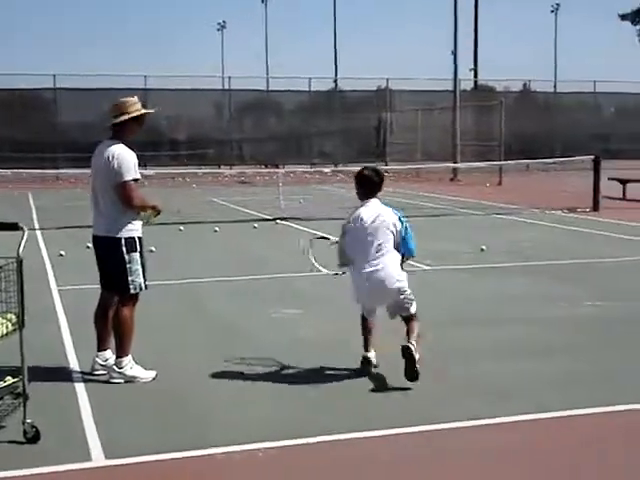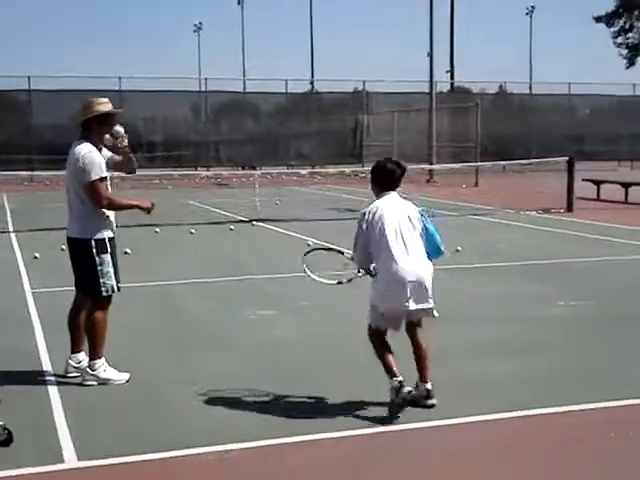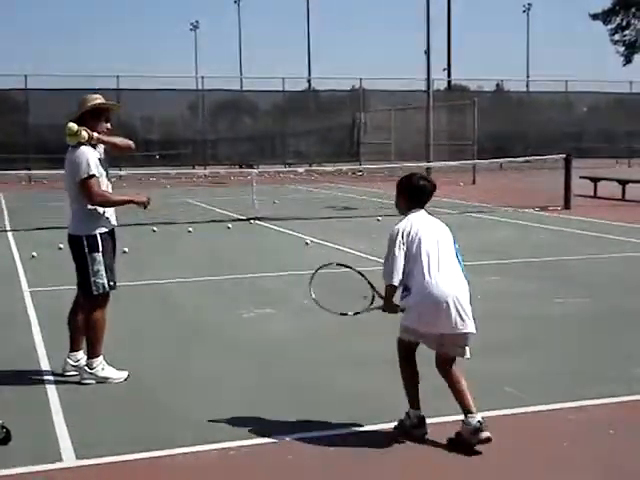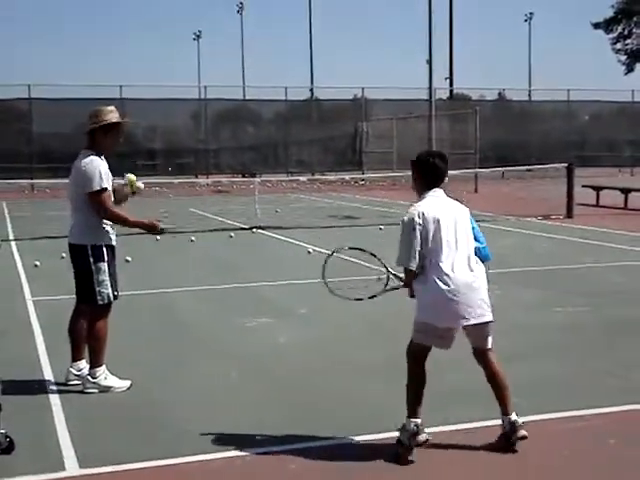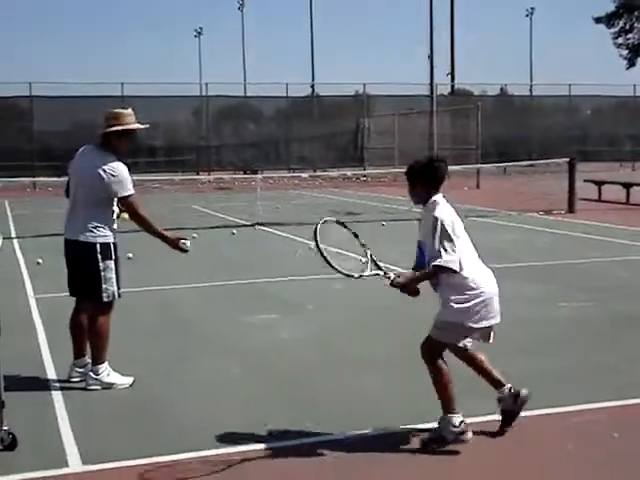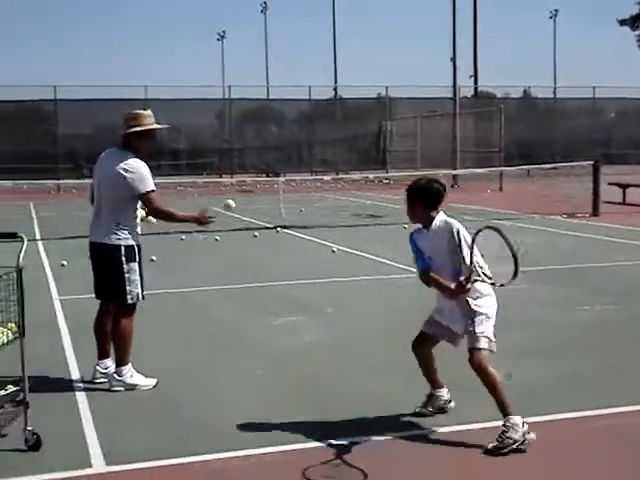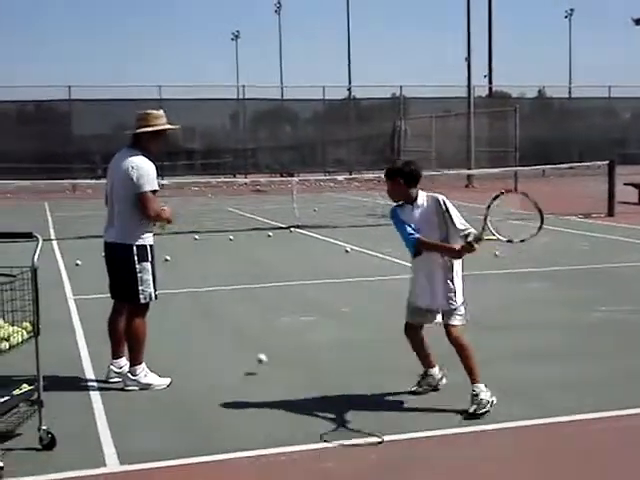
dt=0.4s
person 1, frame 1
left shoulder: (101, 151)
right shoulder: (124, 155)
right elbow: (132, 200)
left wrist: (143, 206)
right wrist: (152, 205)
left hip: (103, 233)
right hip: (122, 236)
left knee: (109, 296)
right knee: (127, 299)
left ankle: (103, 357)
right ankle: (122, 364)
person 1, frame 2
left shoulder: (89, 150)
right shoulder: (90, 154)
left elbow: (128, 167)
right elbow: (102, 200)
left wrist: (126, 152)
right wrist: (137, 204)
left hip: (80, 235)
right hip: (93, 237)
left knee: (83, 298)
right knee: (101, 300)
left ankle: (76, 359)
right ankle: (96, 366)
person 1, frame 3
left shoulder: (94, 148)
right shoulder: (82, 153)
left elbow: (129, 145)
right elbow: (95, 197)
left wrist: (100, 138)
right wrist: (133, 199)
left hip: (96, 232)
right hip: (92, 234)
left knee: (85, 297)
right knee: (98, 299)
left ankle: (75, 358)
right ankle: (94, 365)
person 1, frame 4
left shoulder: (95, 160)
right shoulder: (93, 165)
left elbow: (112, 198)
right elbow: (106, 211)
left wrist: (125, 191)
right wrist: (143, 225)
left hip: (84, 242)
right hip: (93, 245)
left knee: (84, 307)
right knee: (100, 309)
left ankle: (77, 368)
right ankle: (96, 375)
person 1, frame 5
left shoulder: (82, 154)
right shoulder: (115, 169)
left elbow: (69, 191)
right elbow: (136, 214)
right wrist: (167, 238)
left hip: (73, 239)
right hip: (96, 242)
left knee: (83, 304)
right knee: (102, 307)
left ankle: (80, 364)
right ankle: (99, 371)
person 1, frame 6
left shoulder: (105, 157)
right shoulder: (134, 167)
right elbow: (156, 210)
right wrist: (193, 218)
left hip: (98, 241)
right hip: (120, 245)
left knee: (107, 306)
right knee: (125, 309)
left ankle: (104, 365)
right ankle: (122, 373)
person 1, frame 7
left shoulder: (119, 158)
right shoulder: (142, 165)
right elbow: (150, 211)
right wrist: (165, 215)
left hip: (114, 241)
right hip: (134, 245)
left knee: (121, 306)
right knee: (138, 308)
left ankle: (118, 364)
right ankle: (136, 372)
person 2, frame 1
left shoulder: (352, 220)
right shoulder: (394, 216)
left elbow: (343, 260)
right elbow: (408, 253)
left hip: (364, 280)
right hip: (391, 278)
left knee: (368, 313)
right knee: (411, 317)
left ankle: (368, 355)
right ankle: (410, 345)
person 2, frame 2
left shoulder: (370, 213)
right shoulder: (413, 209)
left elbow: (361, 258)
left wrist: (373, 267)
left hip: (392, 278)
right hip: (421, 274)
left knee: (377, 334)
right knee: (414, 329)
left ankle: (397, 383)
right ankle: (425, 388)
person 2, frame 3
left shoulder: (402, 228)
right shoulder: (441, 227)
left elbow: (394, 274)
left wrist: (388, 301)
left hip: (427, 296)
right hip: (458, 296)
left knee: (406, 350)
right knee: (446, 363)
left ankle: (415, 417)
right ankle: (474, 422)
person 2, frame 4
left shoulder: (416, 213)
right shoulder: (461, 210)
left elbow: (410, 263)
right elbow: (483, 253)
left wrist: (410, 284)
left hip: (442, 292)
right hip: (475, 288)
left knee: (415, 355)
right knee: (484, 354)
left ankle: (413, 425)
right ankle: (510, 422)
person 2, frame 5
left shoulder: (438, 216)
right shoulder: (436, 213)
left elbow: (448, 263)
right elbow: (424, 263)
left wrist: (413, 279)
right wrist: (411, 279)
left hip: (469, 294)
right hip: (482, 290)
left knee: (431, 351)
right knee: (460, 348)
left ankle: (453, 424)
right ankle: (509, 393)
person 2, frame 6
left shoulder: (452, 228)
right shoulder: (416, 237)
left elbow: (476, 269)
right elbow: (424, 272)
left wrist: (462, 288)
right wrist: (447, 287)
left hip: (475, 301)
right hip: (450, 304)
left knee: (477, 360)
right knee: (420, 345)
left ankle: (515, 425)
right ankle: (440, 396)
person 2, frame 7
left shoulder: (437, 202)
right shoulder: (397, 213)
left elbow: (464, 231)
right elbow: (415, 241)
left wrist: (465, 245)
right wrist: (446, 248)
left hip: (447, 278)
right hip: (421, 280)
left knee: (454, 334)
right knee: (412, 330)
left ankle: (481, 391)
right ankle: (433, 373)
